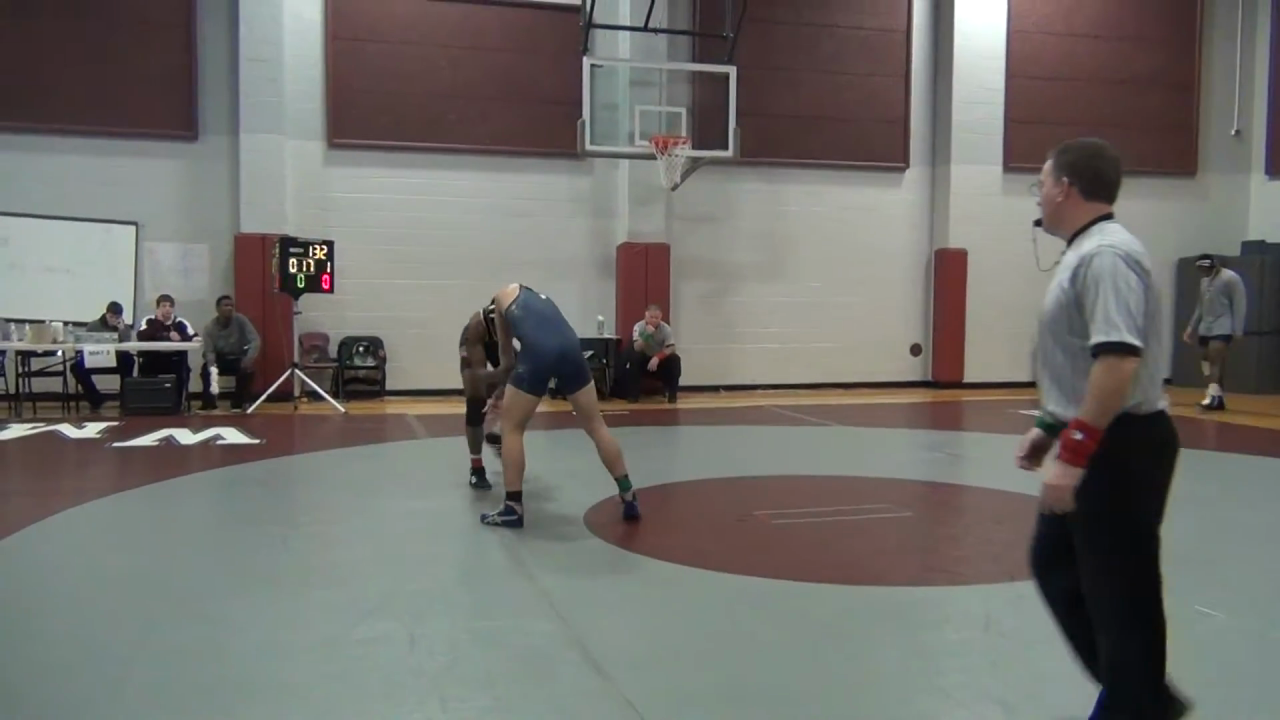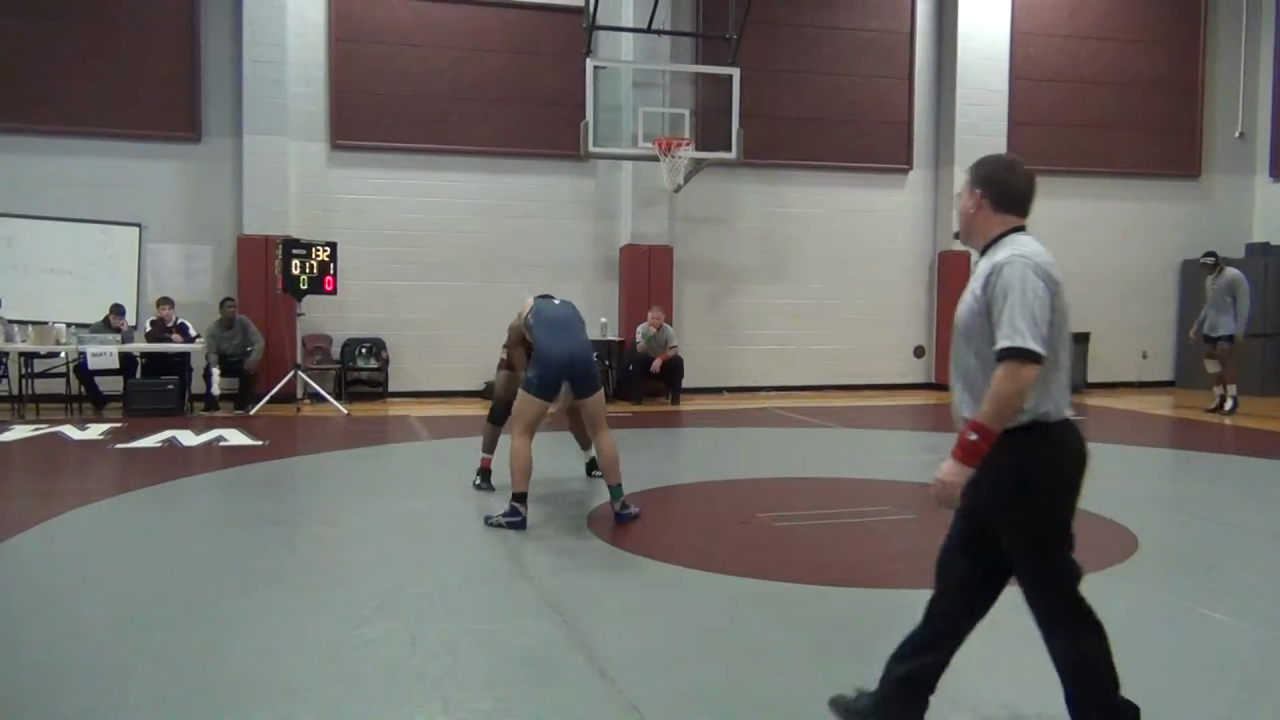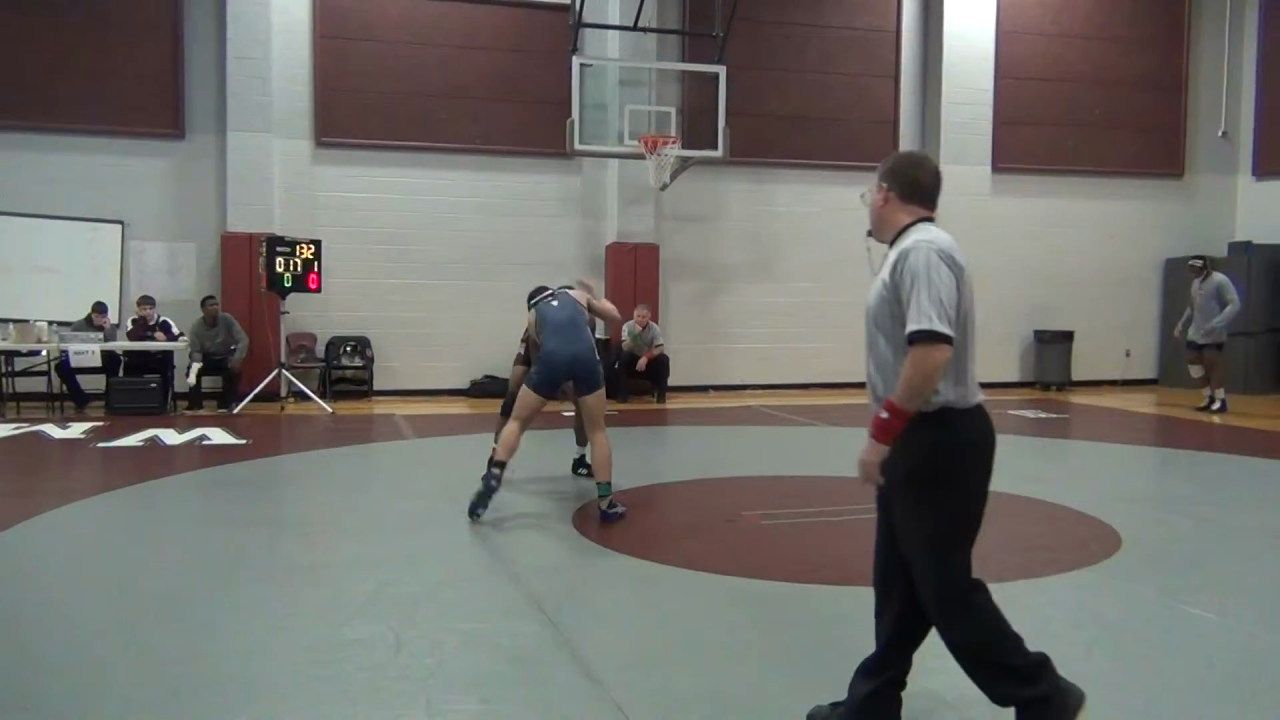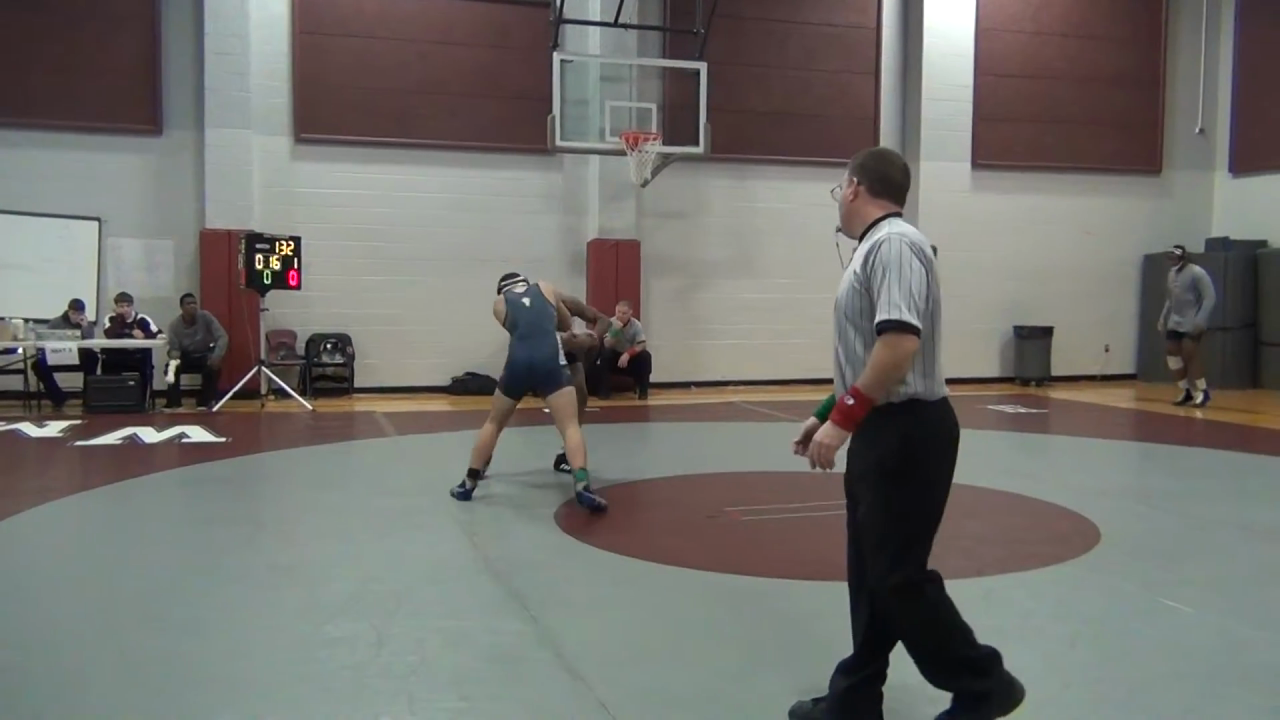
dt=0.3s
person 1, frame 1
left shoulder: (1106, 255)
right shoulder: (1087, 252)
left elbow: (1119, 365)
left wrist: (1070, 453)
right wrist: (1050, 429)
left hip: (1117, 453)
right hip: (1096, 448)
left knee: (1120, 596)
right knee: (1056, 570)
person 1, frame 2
left shoulder: (1016, 264)
right shoulder: (1003, 262)
left elbow: (1020, 371)
left wrist: (965, 455)
right wrist: (975, 451)
left hip: (1028, 458)
right hip: (1007, 456)
left knee: (1054, 599)
right knee: (960, 583)
person 1, frame 3
left shoulder: (922, 251)
right shoulder: (910, 252)
left elbow: (931, 354)
left wrist: (881, 435)
right wrist: (887, 435)
left hip: (940, 443)
right hip: (920, 441)
left knee: (945, 586)
right knee: (900, 582)
person 1, frame 4
left shoulder: (893, 243)
right shoulder: (877, 247)
left elbow: (899, 345)
left wrist: (842, 420)
right wrist: (825, 415)
left hip: (906, 435)
right hip: (883, 432)
left knee: (898, 578)
right knee: (870, 574)
person 2, frame 1
left shoulder: (506, 294)
right shoulder: (544, 301)
left elbow: (505, 348)
left hip: (537, 351)
right hip: (570, 347)
left knee: (511, 428)
right knee: (596, 426)
left ankle: (513, 508)
right ankle: (628, 498)
person 2, frame 2
left shoulder: (528, 306)
right shoulder: (571, 308)
left hip: (548, 357)
right hip: (581, 353)
left knee: (521, 433)
right knee: (600, 432)
left ankle: (517, 510)
right ankle: (620, 505)
person 2, frame 3
left shoulder: (533, 316)
right shoulder: (577, 295)
right elbow: (614, 316)
right wrist: (594, 295)
left hip: (552, 358)
right hip: (585, 355)
left knee: (517, 422)
right knee: (597, 432)
left ankle: (493, 477)
right ankle: (606, 502)
person 2, frame 4
left shoulder: (499, 303)
right shoulder: (545, 288)
right elbow: (566, 322)
left hip: (519, 363)
right hip: (550, 362)
left knee: (493, 424)
right knee: (570, 428)
left ankle: (468, 484)
right ankle: (583, 486)
